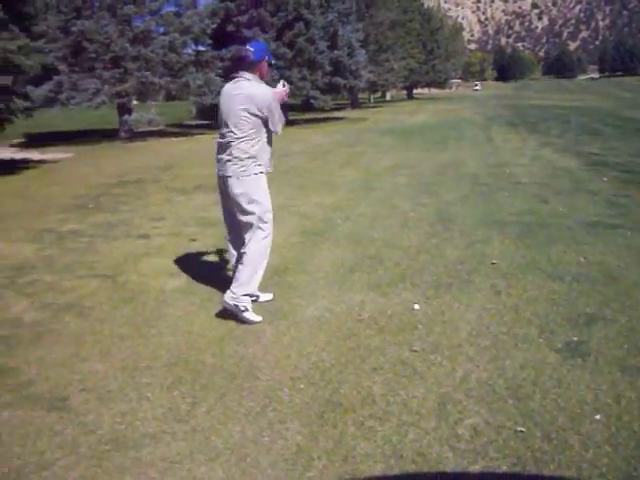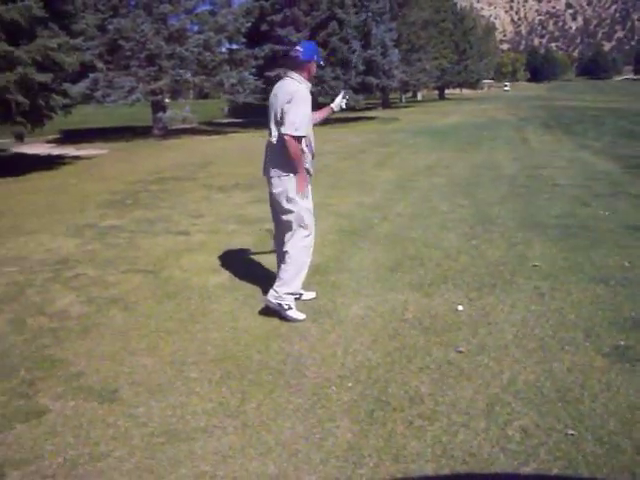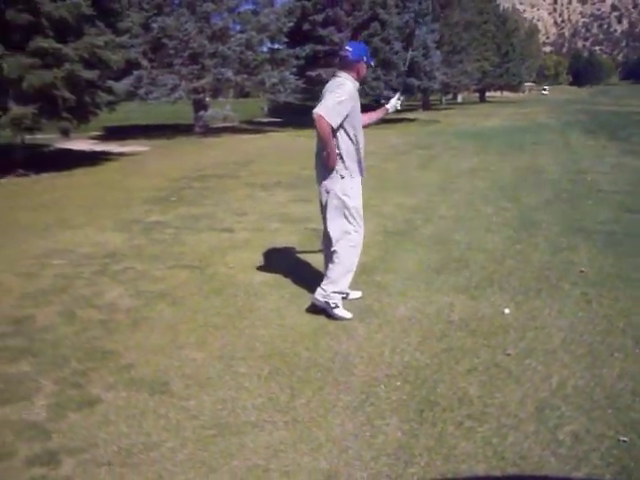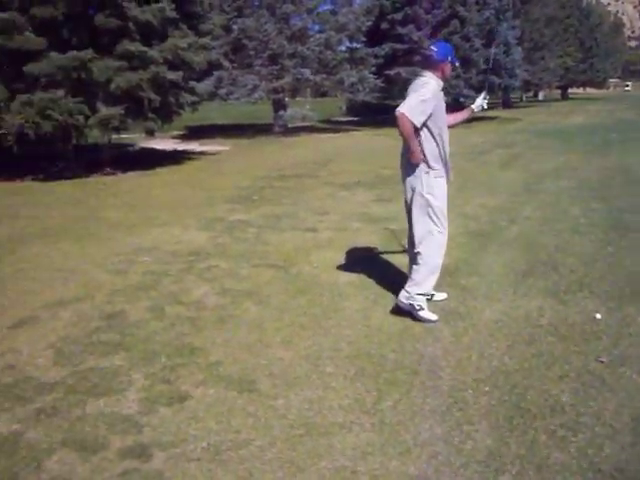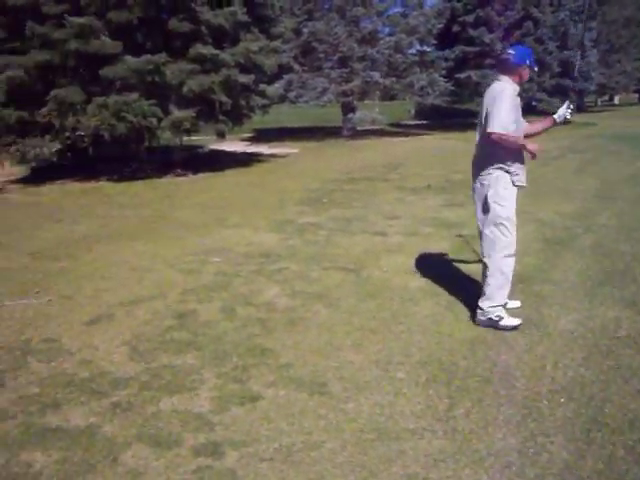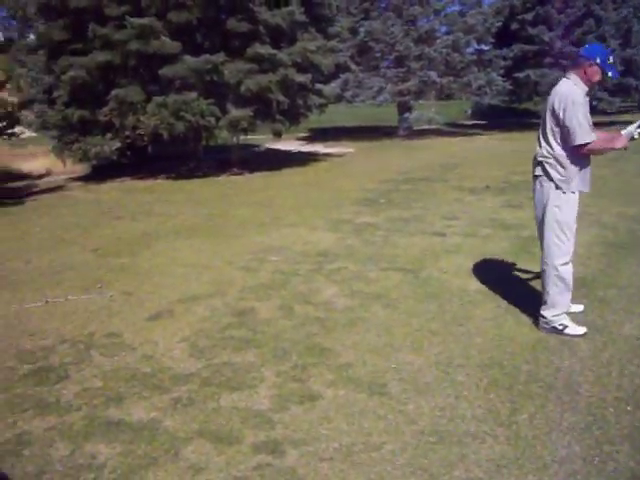
dt=0.4s
person 1, frame 1
left shoulder: (228, 89)
right shoulder: (263, 92)
right elbow: (277, 126)
right wrist: (278, 100)
left hip: (226, 171)
right hip: (247, 173)
left knee: (238, 233)
right knee: (260, 232)
left ankle: (246, 289)
right ankle: (238, 296)
person 1, frame 2
left shoulder: (283, 86)
right shoulder: (299, 91)
right elbow: (291, 135)
left wrist: (332, 108)
right wrist: (301, 172)
left hip: (278, 172)
right hip: (290, 174)
left knee: (287, 231)
right knee: (302, 232)
left ankle: (289, 287)
right ankle: (281, 295)
person 1, frame 3
left shoulder: (339, 85)
right shoulder: (345, 88)
left elbow: (356, 120)
right elbow: (320, 116)
left wrist: (386, 110)
right wrist: (331, 151)
left hip: (340, 172)
right hip: (341, 173)
left knee: (337, 230)
right knee: (349, 232)
left ankle: (335, 286)
right ankle: (328, 293)
person 1, frame 4
left shoulder: (426, 86)
right shoulder: (429, 88)
left elbow: (442, 121)
right elbow: (402, 114)
left wrist: (473, 109)
right wrist: (414, 149)
left hip: (426, 172)
right hip: (427, 173)
left knee: (422, 232)
right knee: (433, 234)
left ankle: (420, 288)
right ankle: (413, 295)
person 1, frame 5
left shoulder: (503, 91)
right shoulder: (504, 93)
left elbow: (519, 128)
right elbow: (497, 134)
left wrist: (554, 119)
right wrist: (526, 145)
left hip: (497, 177)
right hip: (497, 178)
left knee: (497, 240)
right knee: (501, 243)
left ankle: (494, 296)
right ankle: (490, 309)
person 1, frame 6
left shoulder: (570, 90)
right shoulder: (572, 94)
left elbow: (583, 135)
right elbow: (585, 145)
right wrist: (615, 144)
left hip: (561, 181)
right hip: (558, 183)
left knee: (561, 247)
right knee: (559, 250)
left ankle: (558, 301)
right ankle: (554, 316)
